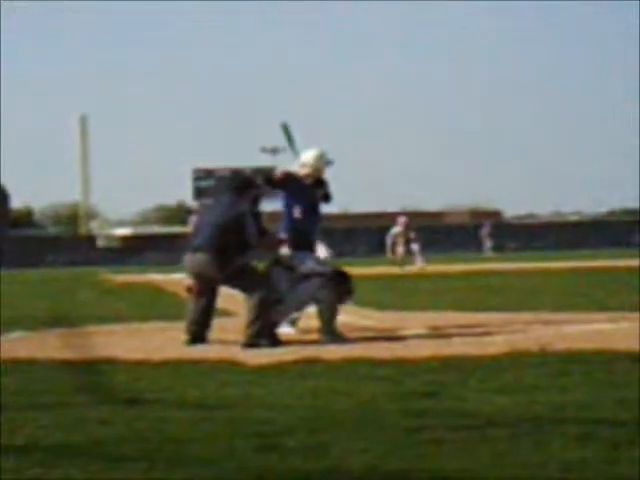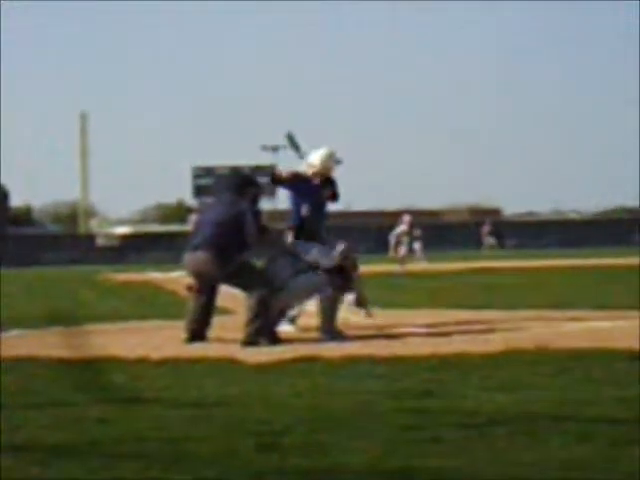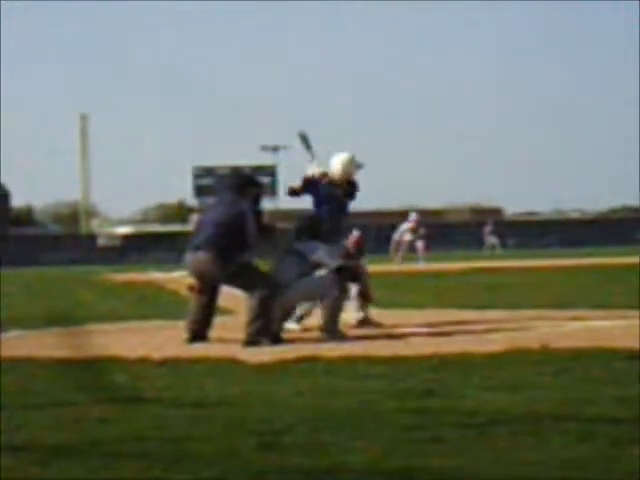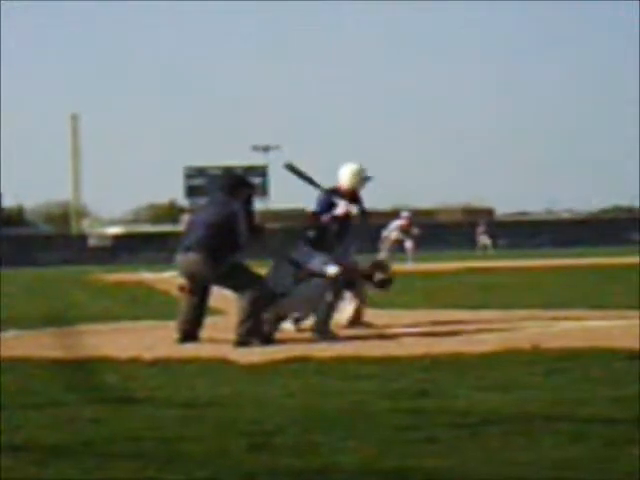
dt=0.2s
person 1, frame 1
left shoulder: (318, 183)
right shoulder: (290, 181)
left elbow: (326, 197)
right elbow: (270, 181)
right wrist: (290, 172)
left hip: (310, 239)
right hip: (292, 241)
right ankle: (284, 320)
person 1, frame 2
left shoulder: (327, 182)
right shoulder: (298, 180)
left elbow: (333, 197)
right elbow: (275, 179)
right wrist: (299, 173)
left hip: (317, 236)
right hip: (300, 237)
person 1, frame 3
left shoulder: (350, 185)
right shoulder: (318, 183)
left elbow: (351, 195)
right elbow: (293, 191)
right wrist: (308, 178)
left hip: (336, 239)
right hip: (314, 239)
person 1, frame 4
left shoulder: (354, 197)
right shoulder: (328, 196)
left elbow: (363, 215)
right elbow: (316, 221)
left wrist: (355, 211)
right wrist: (337, 213)
left hip: (337, 247)
right hip: (313, 245)
left knee: (354, 276)
person 2, frame 1
left shoulder: (210, 207)
right shoulder: (244, 209)
right elbow: (256, 241)
left hip: (191, 259)
right hip: (215, 260)
left knee: (205, 288)
right knee: (260, 286)
left ankle: (195, 334)
right ankle: (256, 337)
person 2, frame 2
left shoulder: (212, 206)
right shoulder: (244, 207)
right elbow: (254, 239)
left hip: (190, 258)
right hip: (214, 258)
left knee: (205, 286)
right knee: (260, 284)
left ankle: (194, 332)
right ankle: (255, 335)
person 2, frame 3
left shoulder: (213, 207)
right shoulder: (245, 207)
right elbow: (254, 239)
left hip: (192, 258)
right hip: (215, 258)
left knee: (206, 286)
right knee: (263, 285)
left ankle: (195, 332)
right ankle: (257, 335)
person 2, frame 4
left shoulder: (205, 208)
right shoulder: (237, 207)
right elbow: (245, 239)
left wrist: (190, 278)
right wrist: (258, 230)
left hip: (182, 259)
right hip: (207, 259)
left knee: (197, 287)
right knee: (252, 285)
left ankle: (186, 332)
right ankle: (247, 335)
